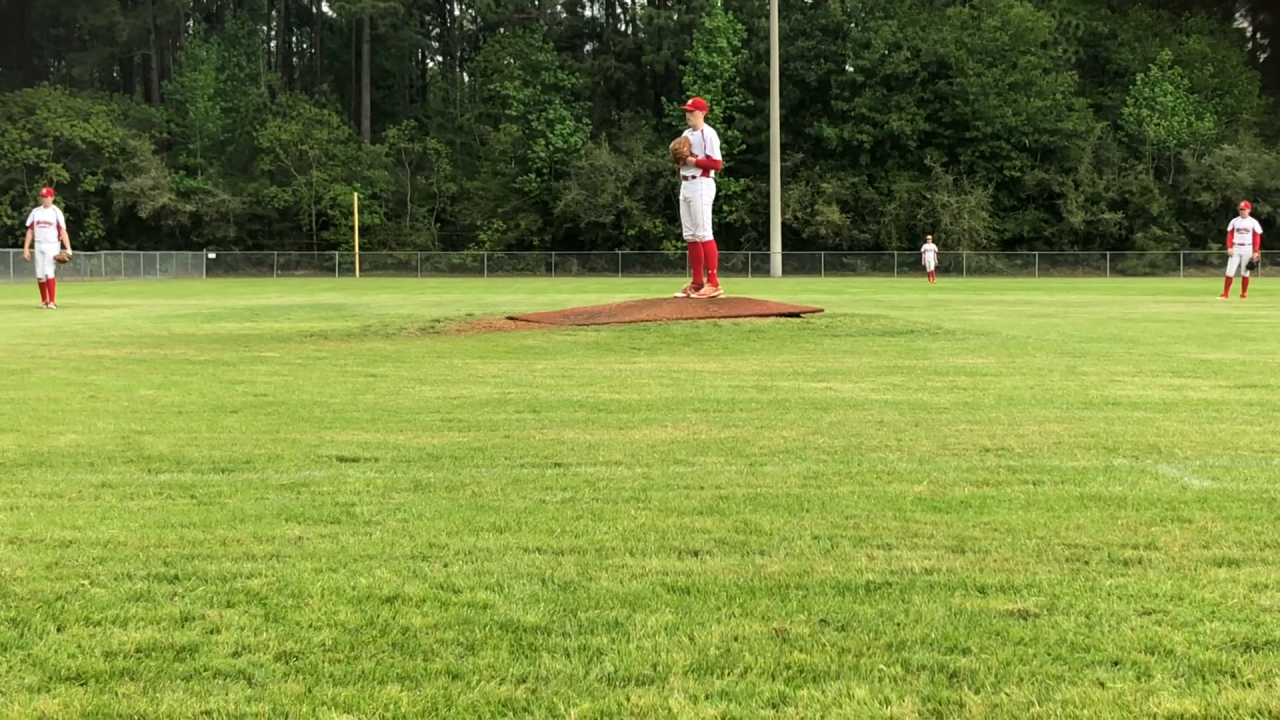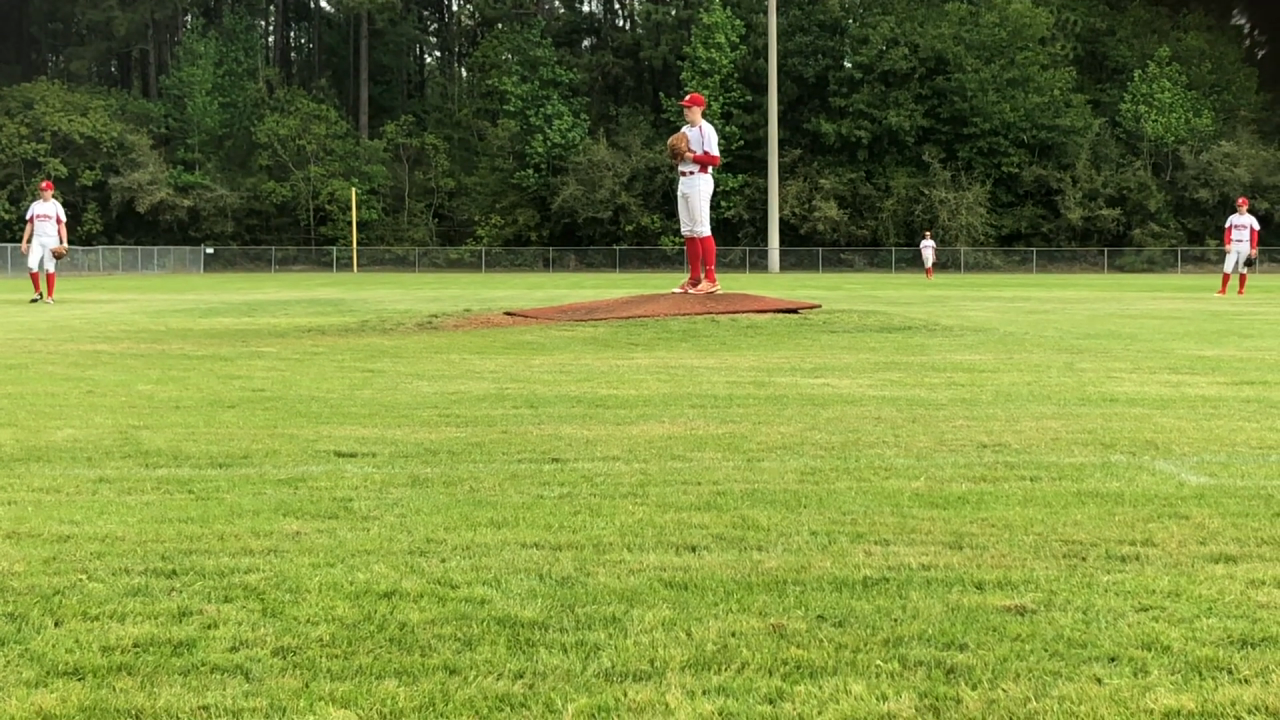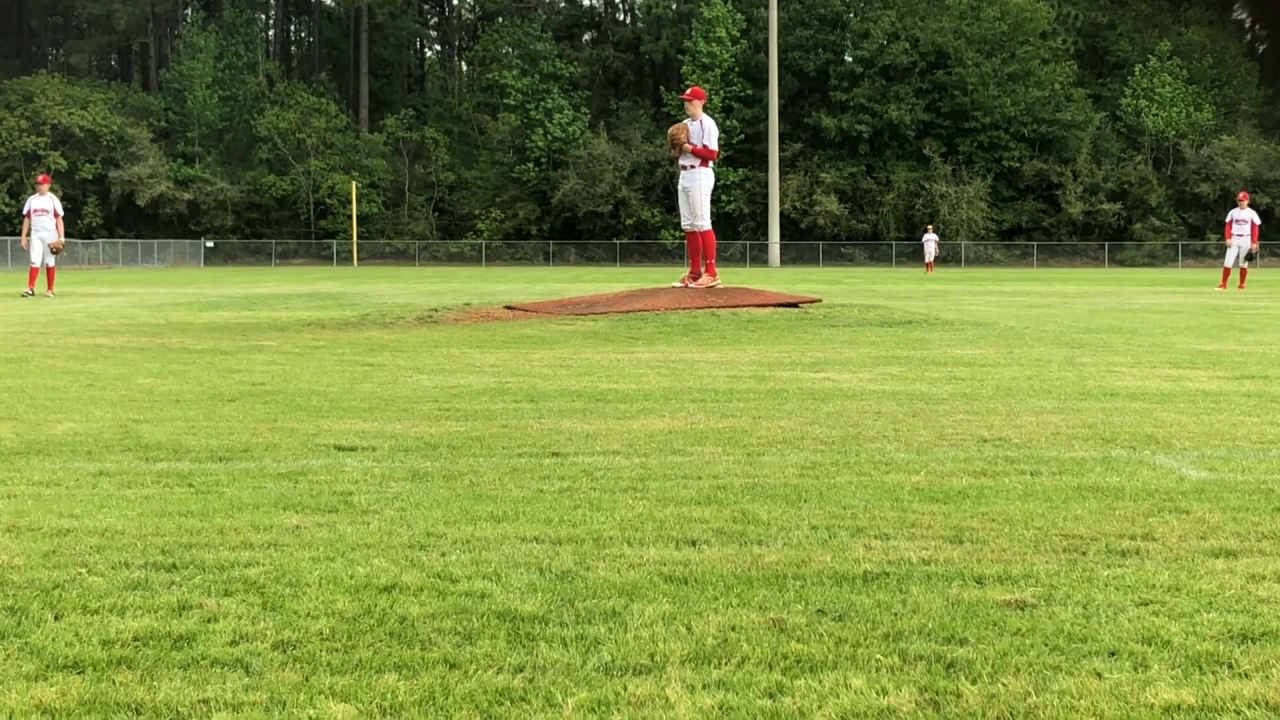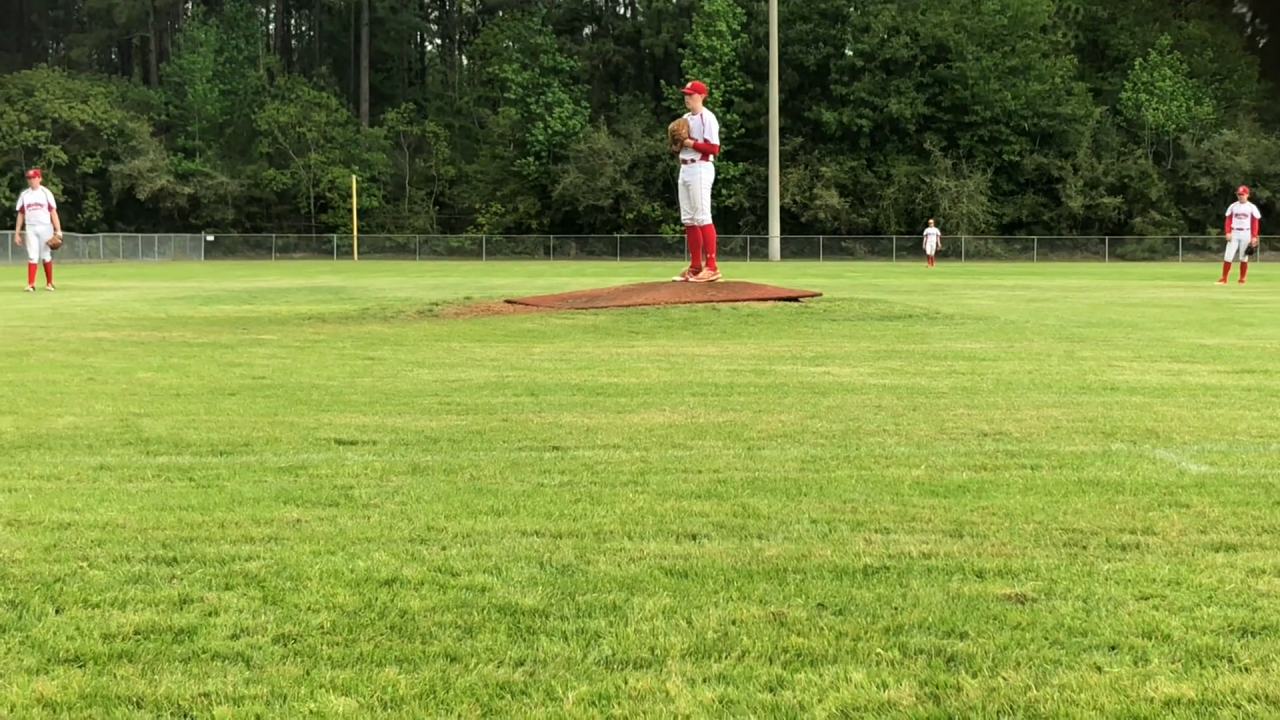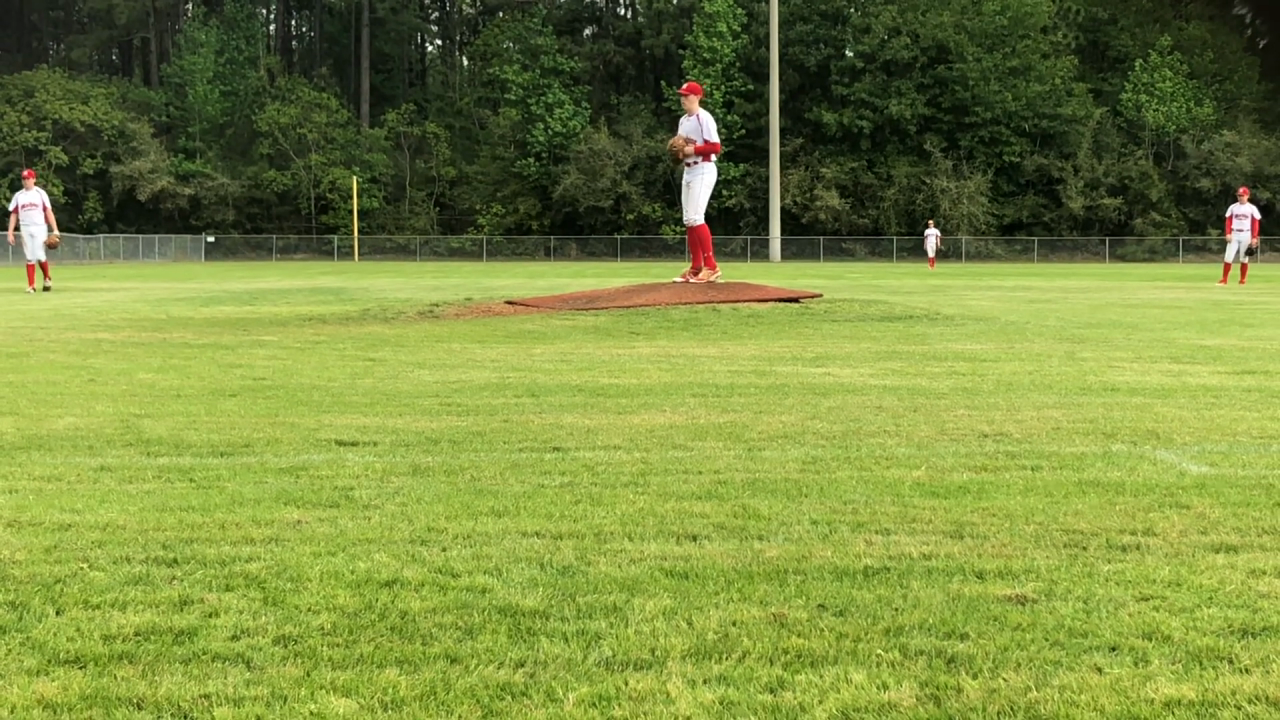
dt=0.3s
person 1, frame 1
left shoulder: (708, 134)
right shoulder: (686, 134)
left elbow: (717, 164)
left wrist: (692, 161)
left hip: (701, 185)
right hip: (685, 185)
left knee: (703, 233)
right knee: (690, 235)
left ankle: (713, 283)
right ankle: (697, 282)
person 1, frame 2
left shoulder: (706, 130)
right shoulder: (684, 130)
left elbow: (714, 160)
left wrist: (690, 156)
left hip: (699, 181)
right hip: (683, 181)
left knee: (701, 229)
right knee: (688, 231)
left ankle: (710, 279)
right ankle: (694, 278)
person 1, frame 3
left shoulder: (707, 124)
right shoulder: (685, 124)
left elbow: (712, 155)
left wrist: (688, 148)
left hip: (700, 175)
right hip: (684, 175)
left knee: (702, 223)
right knee: (688, 225)
left ankle: (711, 273)
right ankle: (695, 272)
person 1, frame 4
left shoulder: (707, 118)
right shoulder: (685, 118)
left elbow: (714, 149)
left wrist: (690, 143)
left hip: (700, 169)
right hip: (685, 169)
left knee: (702, 218)
right knee: (688, 219)
left ankle: (711, 267)
right ankle: (695, 266)
person 1, frame 5
left shoulder: (704, 118)
right shoulder: (683, 121)
left elbow: (715, 147)
left wrist: (692, 150)
left hip: (703, 171)
right hip: (688, 172)
left knee: (695, 218)
right knee: (689, 221)
left ankle: (711, 266)
right ankle: (696, 267)
